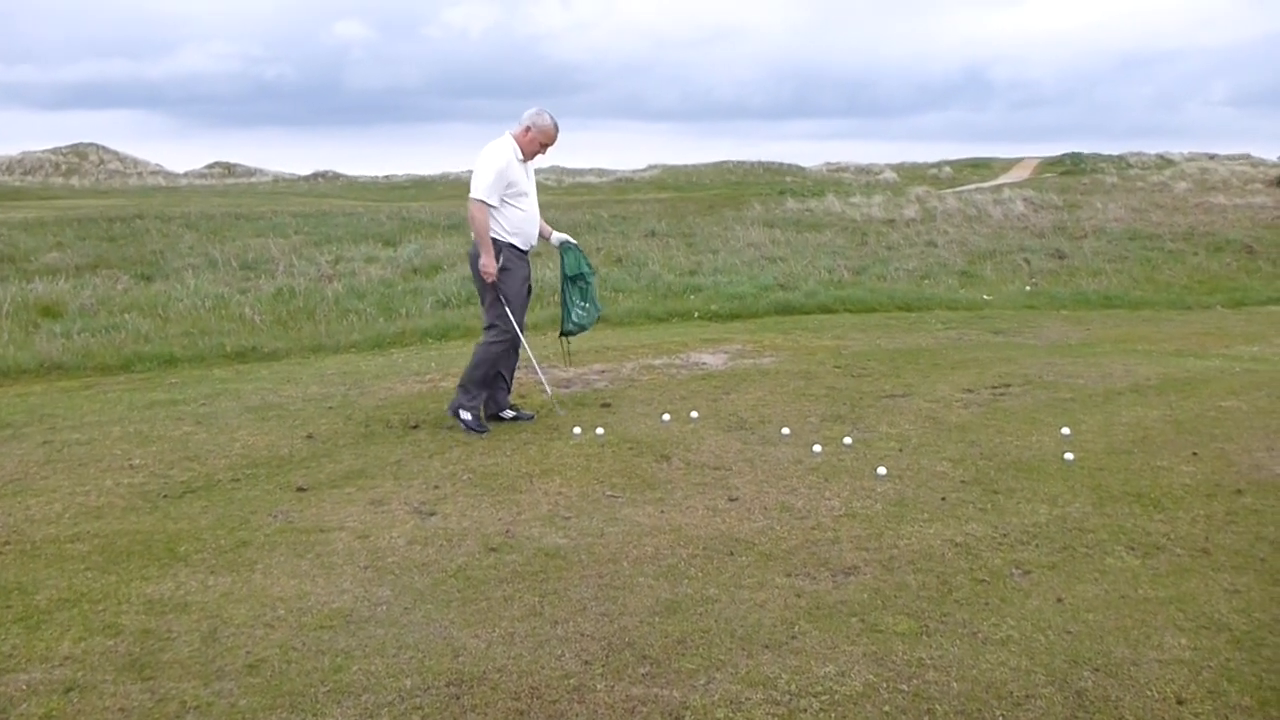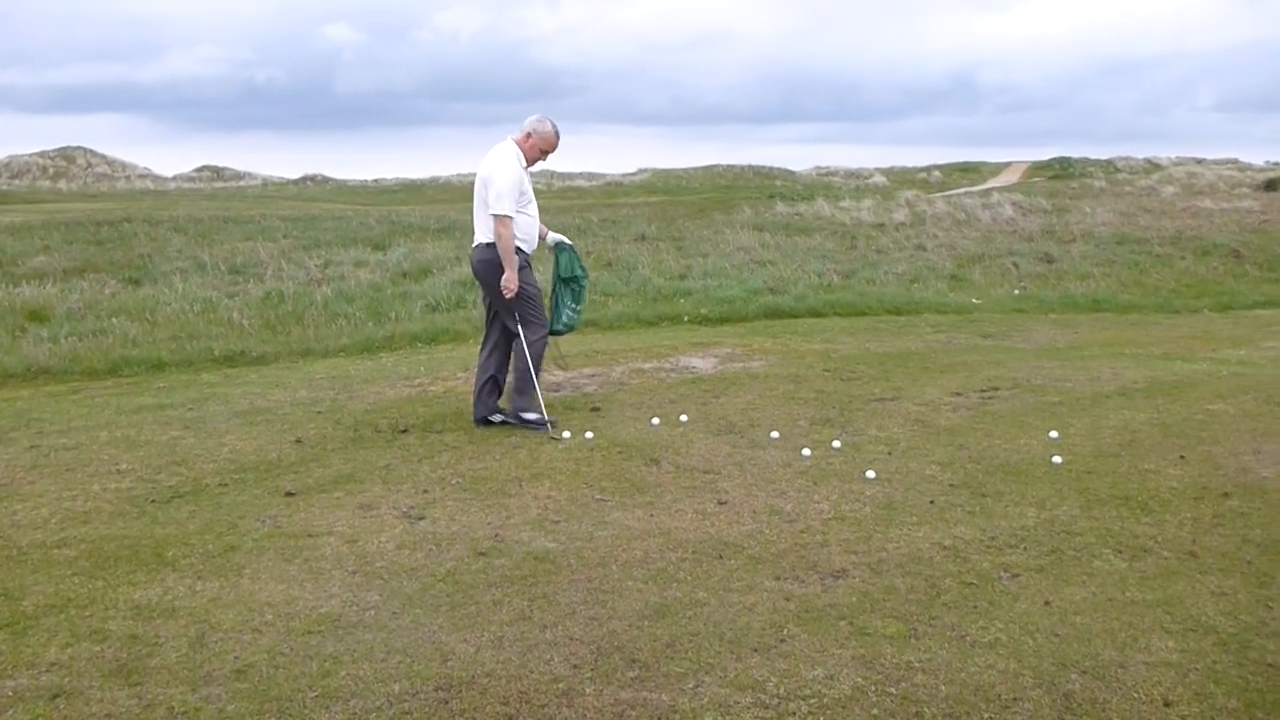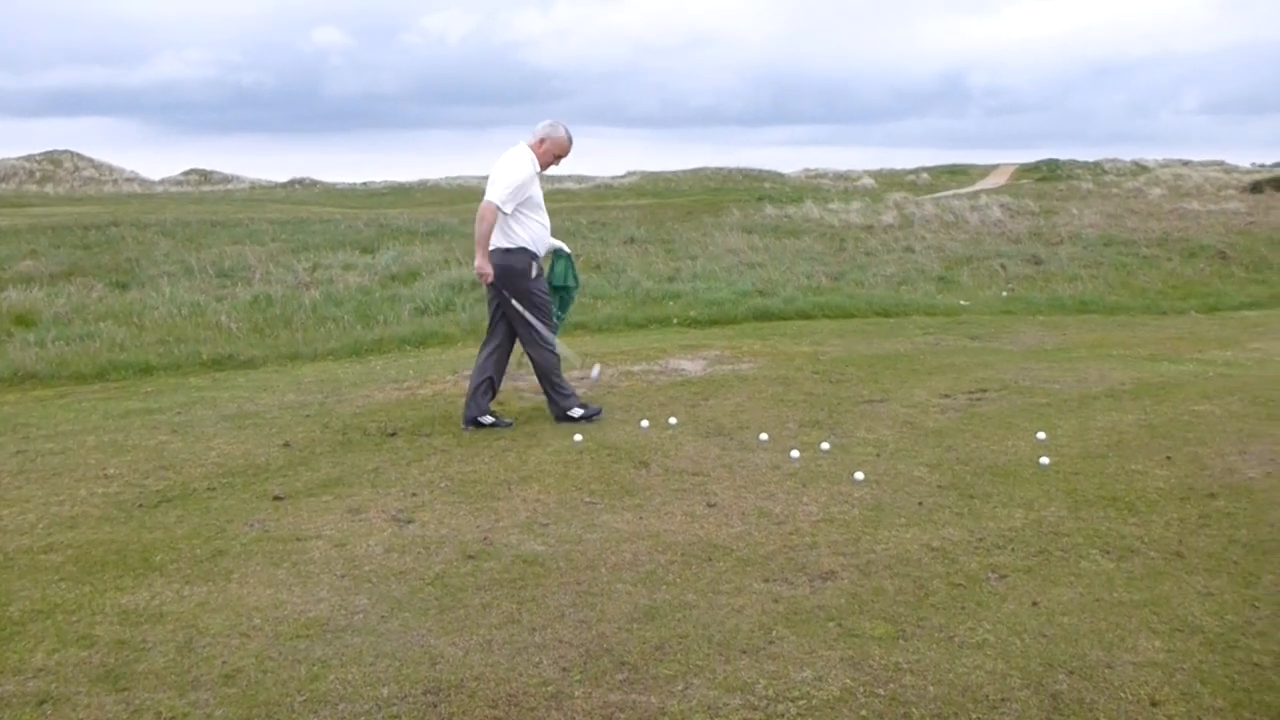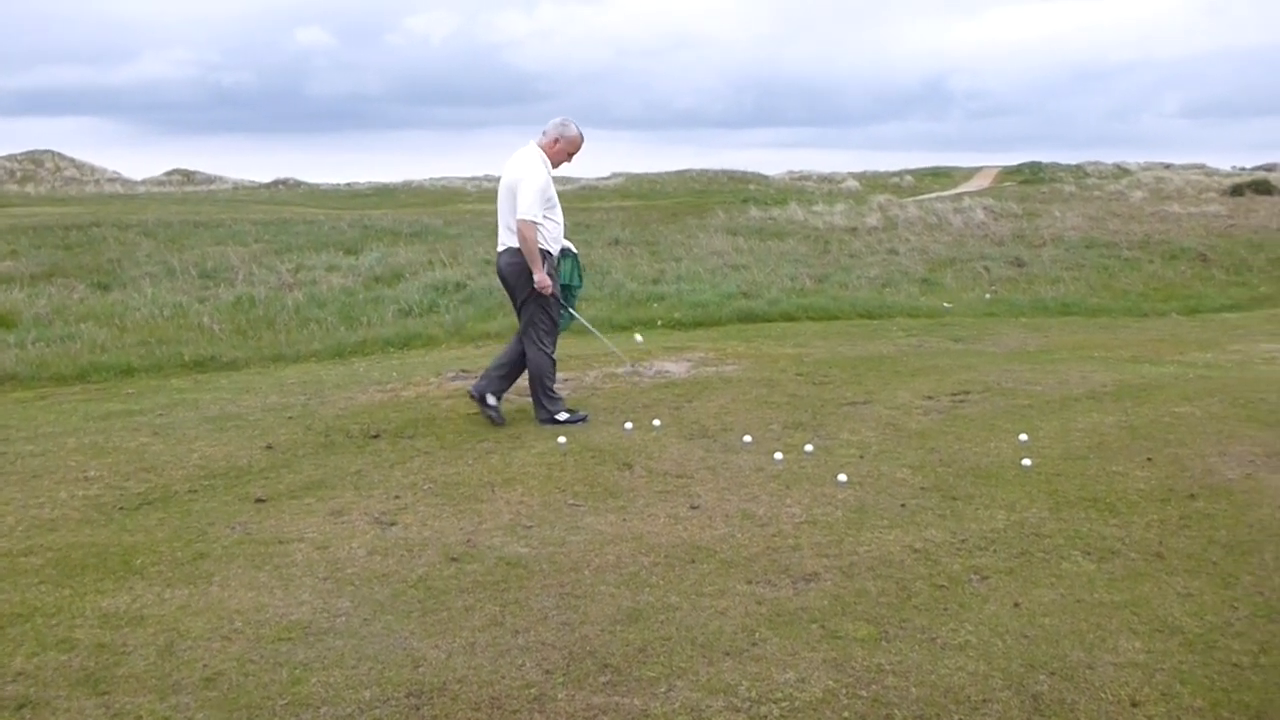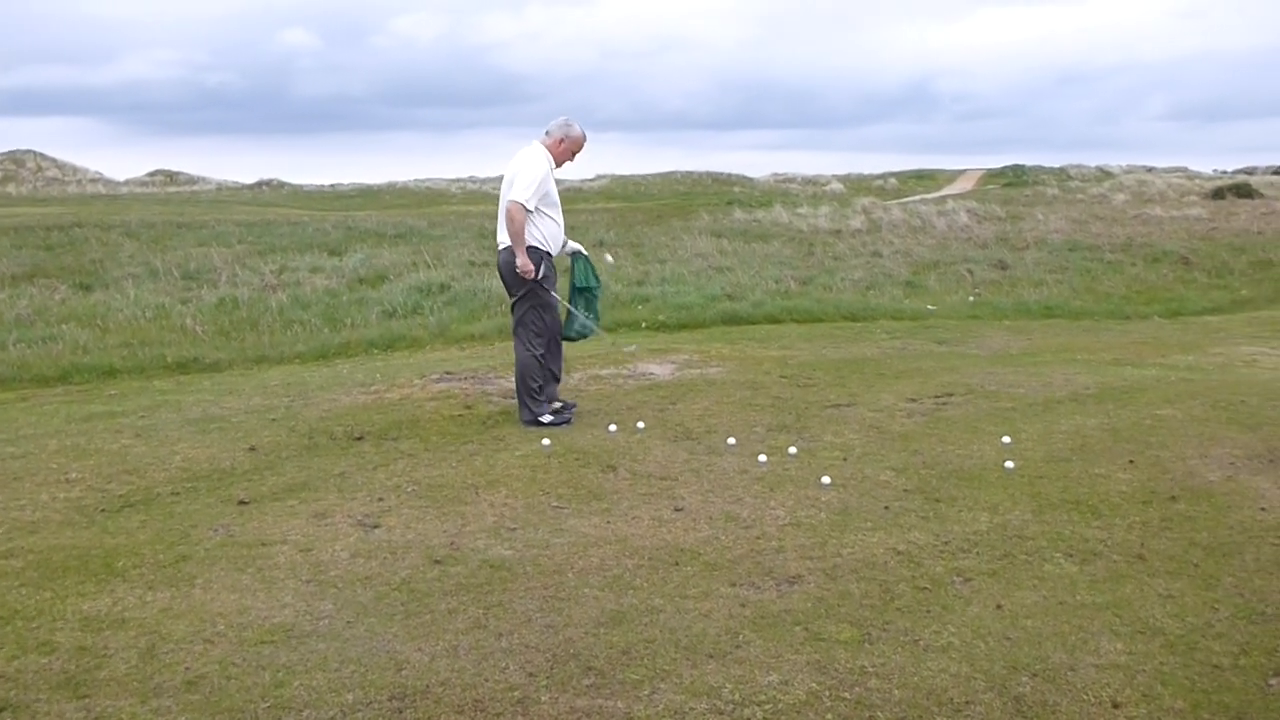
dt=0.3s
person 1, frame 1
left shoulder: (522, 161)
right shoulder: (498, 157)
right elbow: (477, 207)
left wrist: (552, 235)
right wrist: (486, 255)
left hip: (516, 256)
right hip: (498, 257)
left knee: (511, 334)
right knee: (501, 330)
left ankle: (496, 404)
right ankle: (466, 403)
person 1, frame 2
left shoulder: (511, 161)
right shoulder: (507, 166)
right elbow: (502, 224)
left wrist: (546, 234)
right wrist: (510, 272)
left hip: (495, 260)
right hip: (502, 260)
left knee: (501, 335)
right knee: (533, 328)
left ankle: (486, 408)
right ankle: (524, 406)
person 1, frame 3
left shoulder: (519, 164)
right shoulder: (520, 168)
right elbow: (488, 208)
left wrist: (546, 241)
right wrist: (482, 257)
left hip: (508, 260)
right hip: (516, 262)
left knee: (500, 339)
right knee: (539, 338)
left ankle: (477, 410)
right ankle: (565, 406)
person 1, frame 4
left shoulder: (526, 161)
right shoulder: (534, 171)
right elbow: (525, 225)
left wrist: (556, 241)
right wrist: (539, 272)
left hip: (518, 261)
right hip: (530, 266)
left knee: (531, 334)
right knee: (542, 337)
left ankle: (488, 389)
right ankle: (548, 408)
person 1, frame 5
left shoulder: (534, 161)
right shoulder: (536, 165)
right elbow: (515, 209)
left wrist: (564, 242)
right wrist: (522, 255)
left hip: (531, 258)
right hip: (530, 261)
left knee: (549, 331)
right knee: (533, 337)
left ankle: (548, 398)
right ankle: (534, 410)
